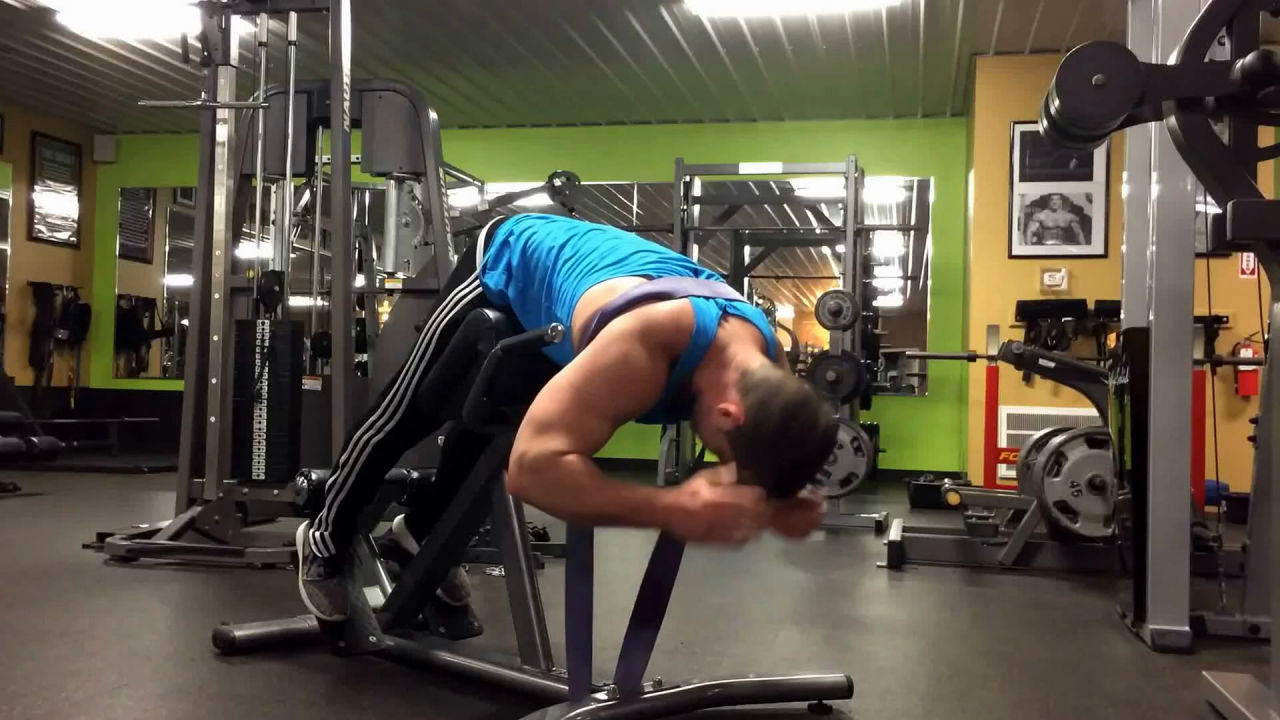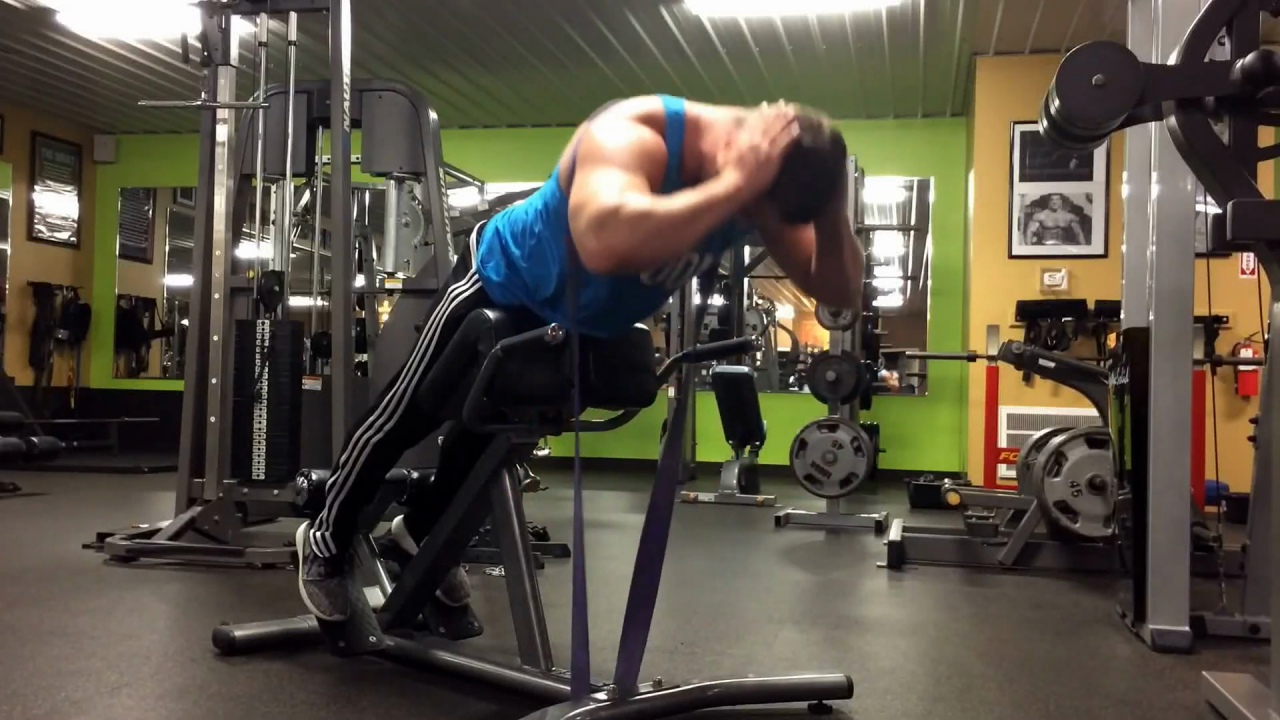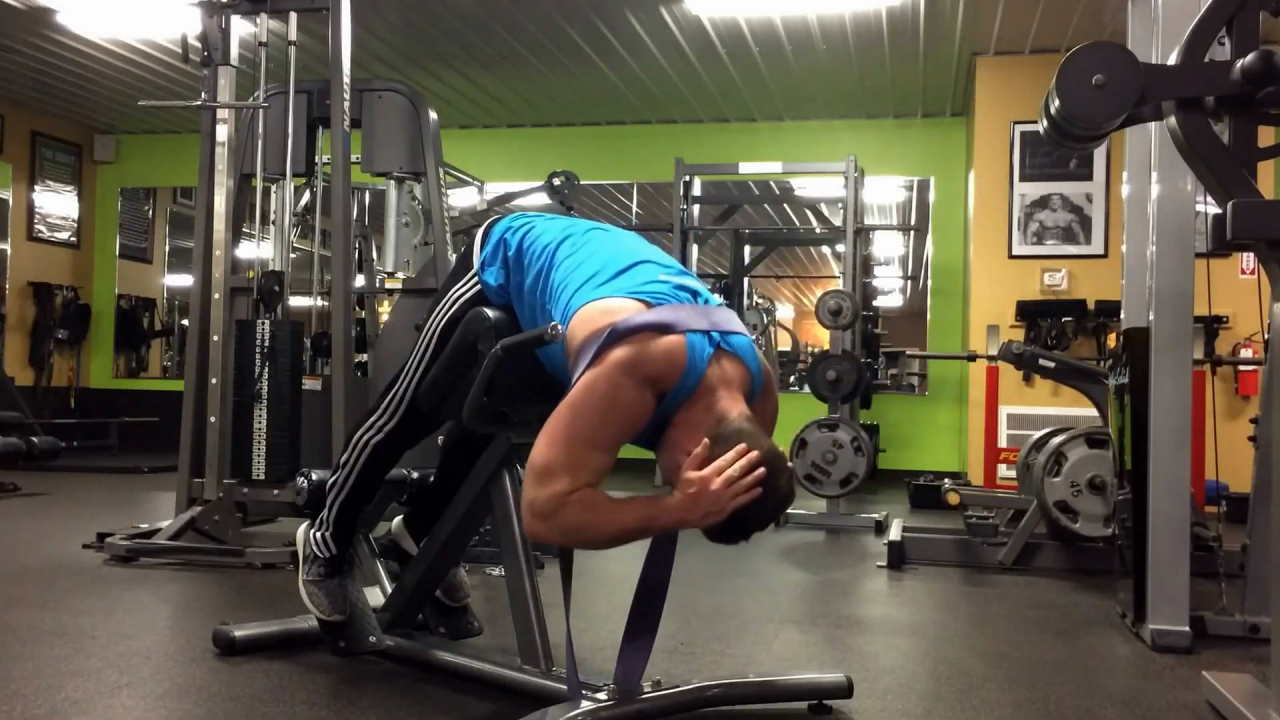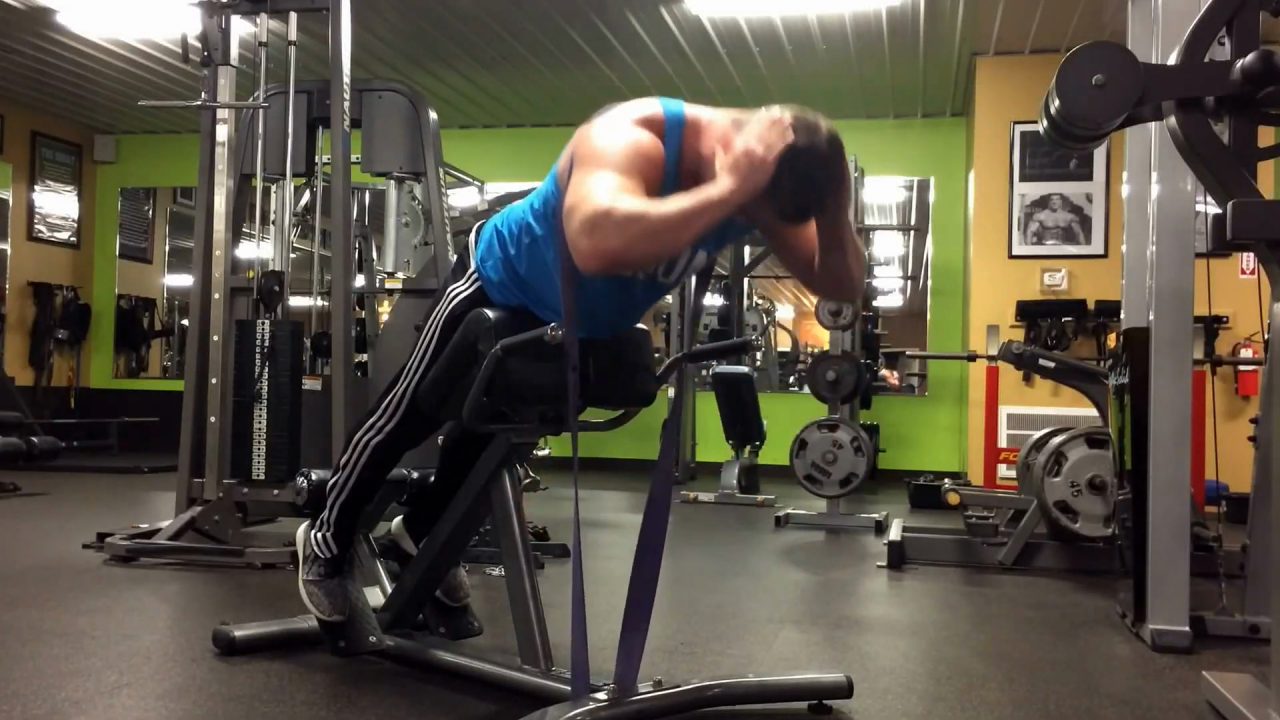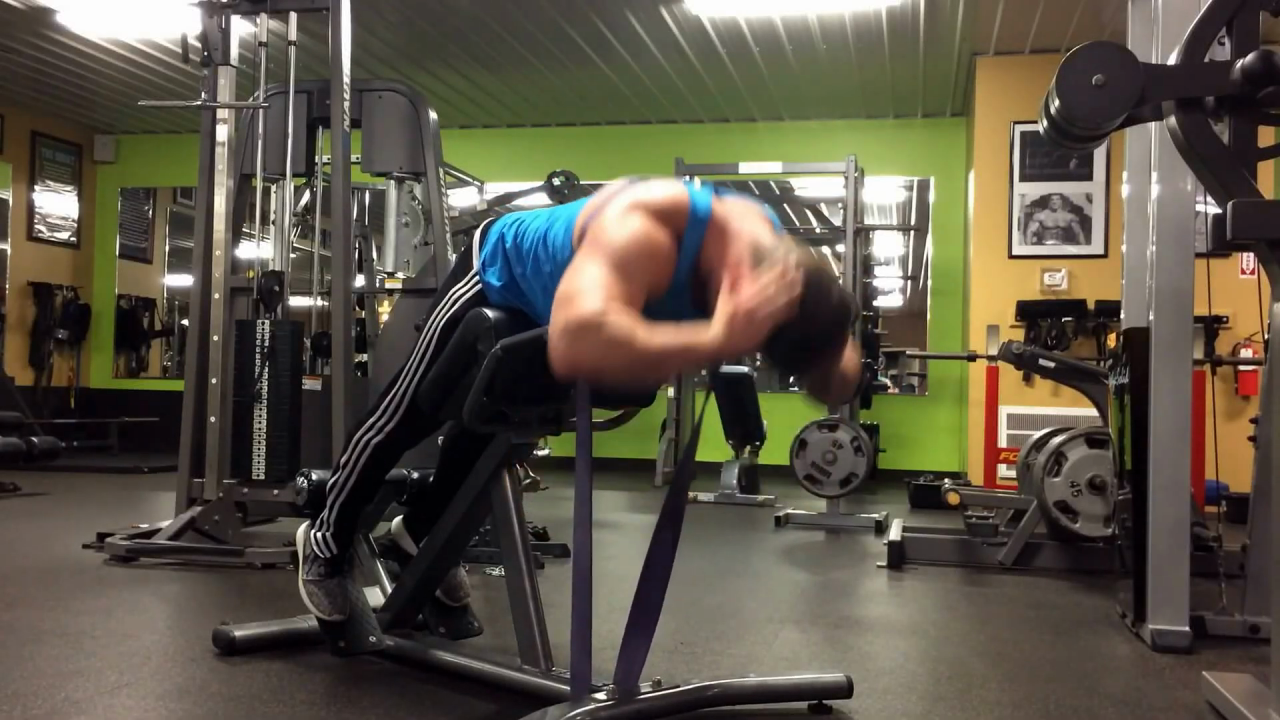
dt=1s
person 1, frame 1
left shoulder: (767, 368)
right shoulder: (643, 345)
left elbow: (746, 470)
right elbow: (531, 466)
left wrist: (778, 506)
right wrist: (677, 511)
right hip: (512, 264)
right knee: (406, 418)
left ankle: (422, 530)
right ankle: (326, 542)
person 1, frame 2
left shoulder: (760, 182)
right shoulder: (633, 136)
left elbow: (840, 291)
right elbow: (605, 243)
left wrist: (831, 210)
right wrist: (732, 182)
left hip: (578, 322)
right hip: (503, 284)
left knee: (492, 431)
right knee: (403, 419)
left ankle: (423, 531)
right ankle: (326, 542)
person 1, frame 3
left shoulder: (754, 390)
right shoulder: (634, 365)
right elbow: (545, 512)
right wrist: (682, 508)
right hip: (509, 263)
right knee: (407, 419)
left ankle: (422, 530)
right ankle: (326, 545)
person 1, frame 4
left shoulder: (757, 179)
right shoulder: (630, 136)
left elbow: (842, 286)
right elbow: (597, 243)
left wrist: (833, 211)
right wrist: (728, 189)
right hip: (502, 284)
right knee: (406, 420)
left ankle: (423, 531)
right ankle: (326, 543)
person 1, frame 5
left shoulder: (784, 266)
right shoulder: (643, 229)
left elbow: (838, 381)
right elbow: (577, 345)
left wrist: (837, 369)
right wrist: (718, 335)
left hip: (559, 304)
right hip: (505, 276)
right knee: (409, 417)
left ankle: (423, 531)
right ankle: (327, 543)
